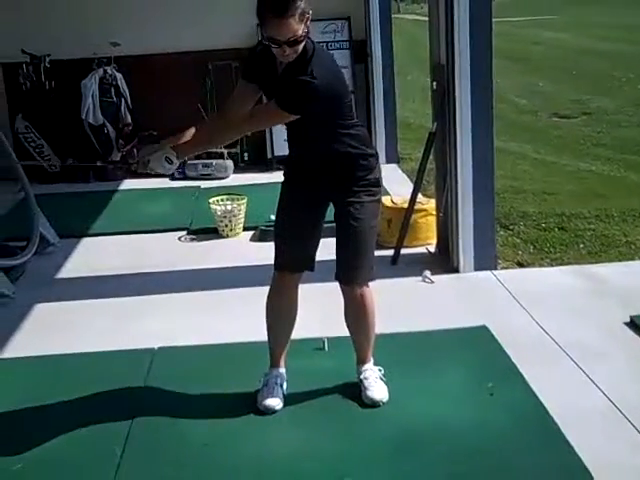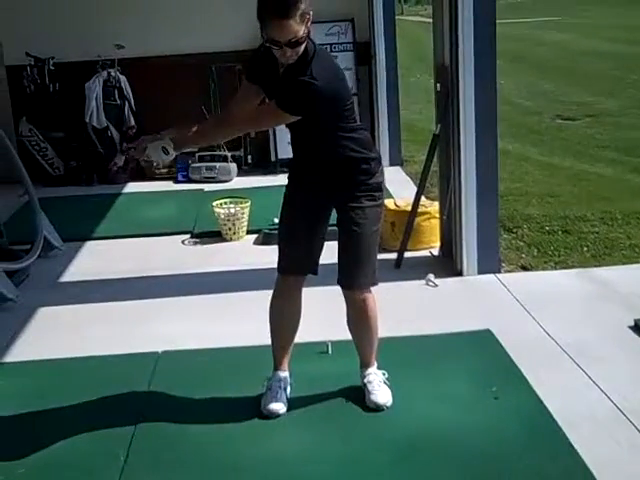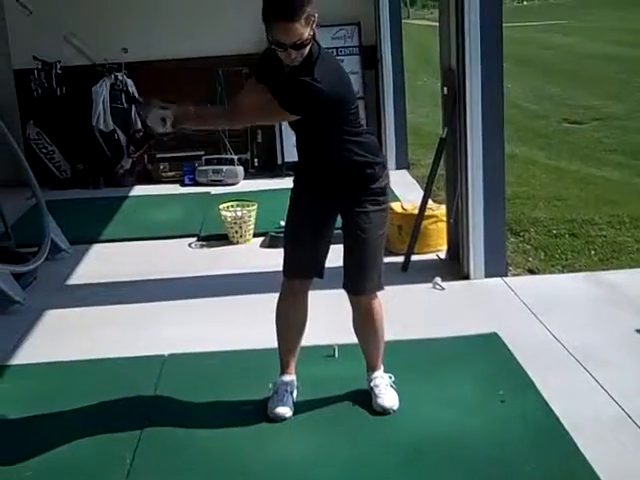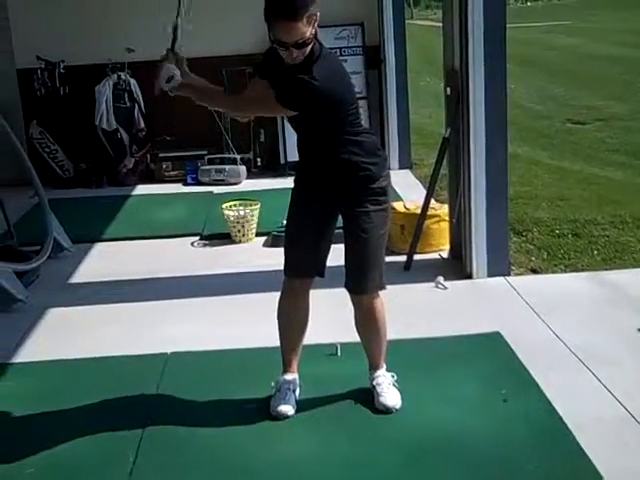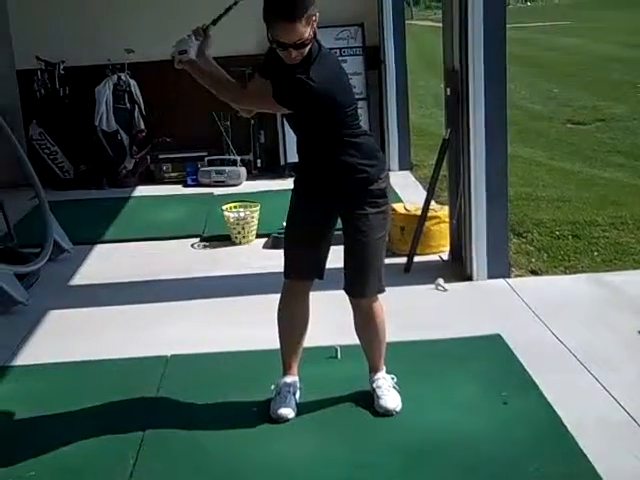
dt=0.2s
person 1, frame 1
left shoulder: (315, 80)
right shoulder: (263, 57)
left elbow: (242, 127)
right elbow: (228, 116)
left wrist: (179, 152)
right wrist: (173, 142)
left hip: (354, 174)
right hip: (304, 169)
left knee: (355, 283)
right knee: (285, 274)
left ankle: (366, 367)
right ankle: (276, 370)
person 1, frame 2
left shoulder: (315, 82)
right shoulder: (265, 58)
left elbow: (242, 125)
right elbow: (231, 115)
left wrist: (180, 142)
right wrist: (176, 136)
left hip: (354, 178)
right hip: (307, 174)
left knee: (356, 287)
right knee: (289, 278)
left ankle: (370, 371)
right ankle: (280, 374)
person 1, frame 3
left shoulder: (319, 84)
right shoulder: (274, 60)
left elbow: (243, 119)
right elbow: (238, 109)
left wrist: (180, 117)
right wrist: (180, 114)
left hip: (361, 182)
right hip: (313, 177)
left knee: (362, 292)
right knee: (295, 282)
left ankle: (377, 374)
right ankle: (287, 377)
person 1, frame 4
left shoulder: (318, 82)
right shoulder: (279, 57)
left elbow: (242, 106)
right elbow: (245, 107)
left wrist: (185, 83)
right wrist: (188, 80)
left hip: (362, 181)
right hip: (314, 176)
left knee: (364, 290)
right knee: (295, 281)
left ankle: (379, 373)
right ankle: (289, 376)
person 1, frame 5
left shoulder: (315, 83)
right shoulder: (282, 56)
left elbow: (242, 99)
right elbow: (247, 104)
left wrist: (193, 64)
right wrist: (204, 59)
left hip: (362, 184)
right hip: (314, 179)
left knee: (364, 294)
right knee: (296, 283)
left ankle: (379, 375)
right ankle: (290, 378)
